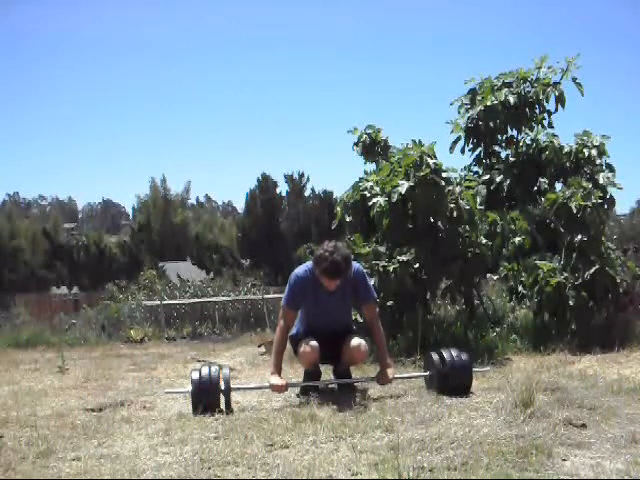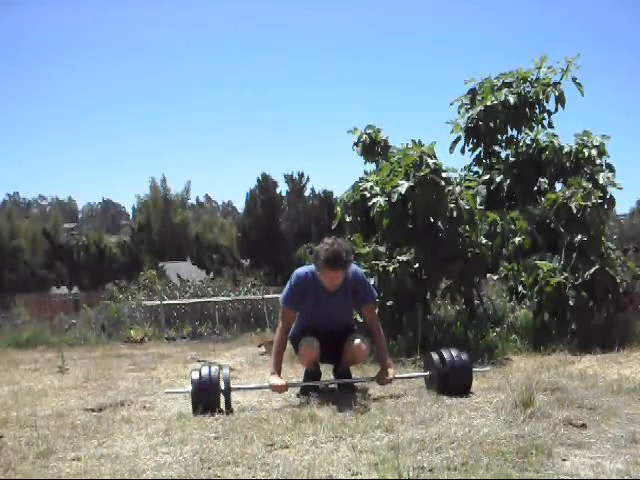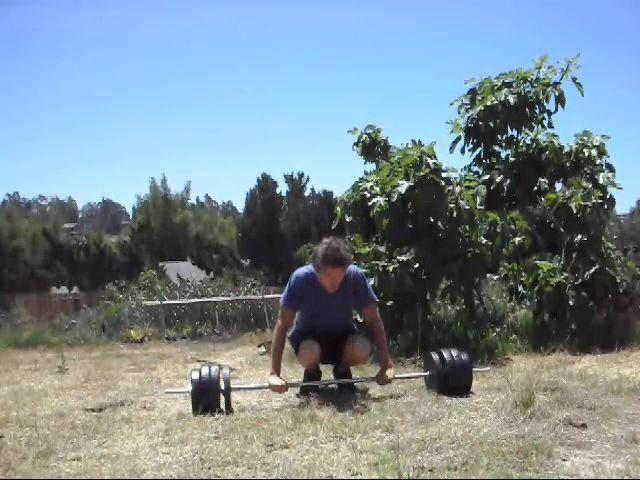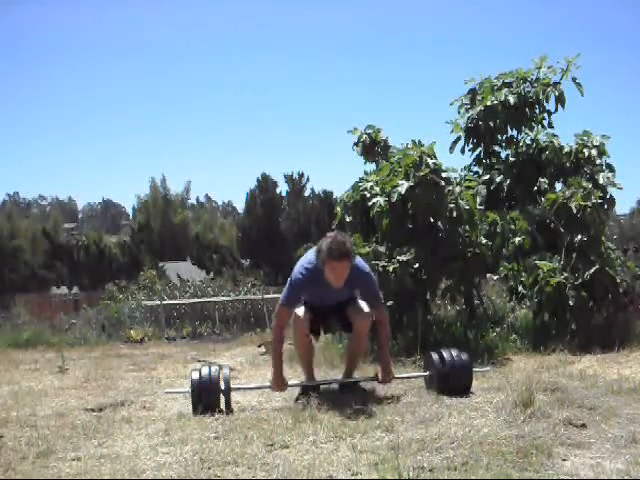
dt=0.7s
person 1, frame 1
left shoulder: (356, 273)
right shoulder: (301, 276)
left elbow: (373, 319)
right elbow: (284, 323)
left wrist: (386, 364)
right wrist: (275, 373)
left hip: (342, 335)
right hip: (308, 335)
left knee: (360, 349)
right knee: (308, 351)
left ankle: (342, 371)
right ankle: (311, 374)
person 1, frame 2
left shoulder: (356, 275)
right shoulder: (301, 277)
left elbow: (372, 320)
right elbow: (284, 324)
left wrist: (386, 365)
right wrist: (275, 373)
left hip: (342, 335)
right hip: (309, 335)
left knee: (361, 349)
right knee: (309, 349)
left ankle: (342, 370)
right ankle: (312, 372)
person 1, frame 3
left shoulder: (355, 276)
right shoulder: (301, 278)
left elbow: (374, 320)
right elbow: (282, 324)
left wrist: (386, 365)
right wrist: (274, 373)
left hip: (342, 335)
right hip: (309, 335)
left knee: (362, 350)
right knee: (309, 352)
left ankle: (342, 370)
right ankle: (312, 374)
person 1, frame 4
left shoulder: (361, 271)
right shoulder: (304, 271)
left elbow: (381, 317)
right elbow: (279, 322)
left wrist: (385, 364)
right wrist: (277, 373)
left hip: (344, 302)
right hip: (312, 304)
left knee: (364, 320)
right knee: (300, 321)
left ankle: (348, 379)
right ankle: (310, 382)
